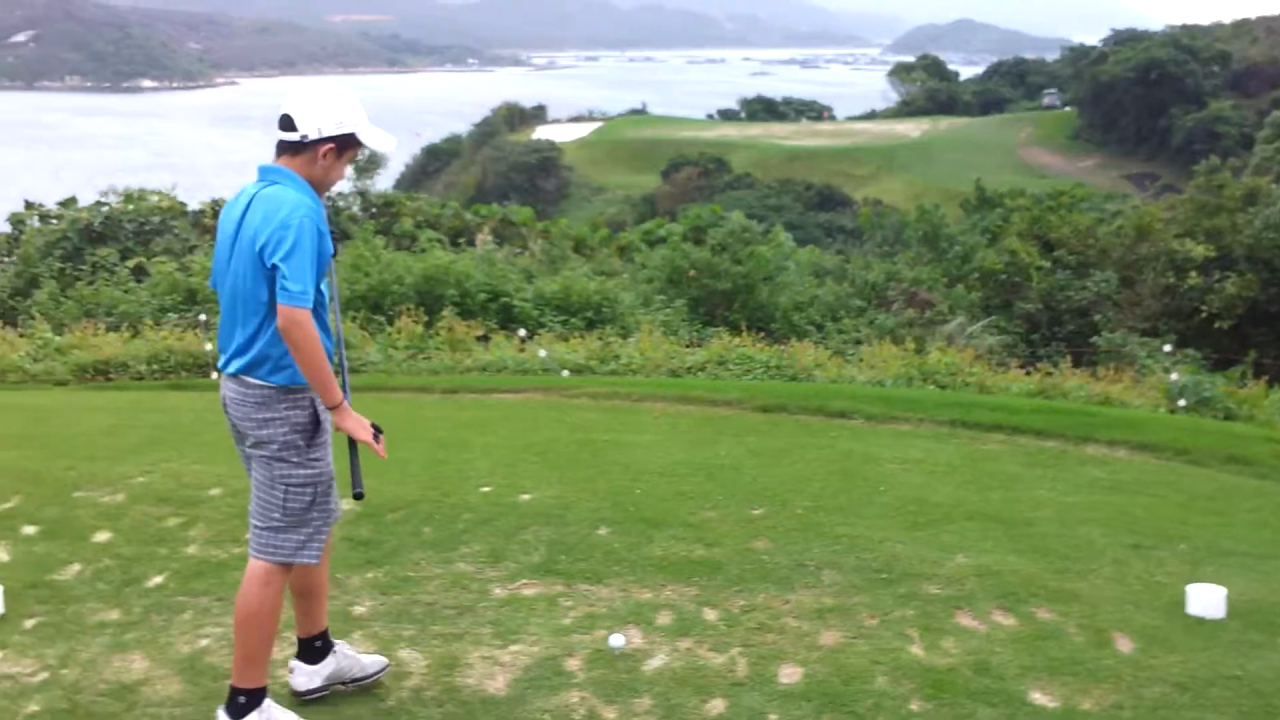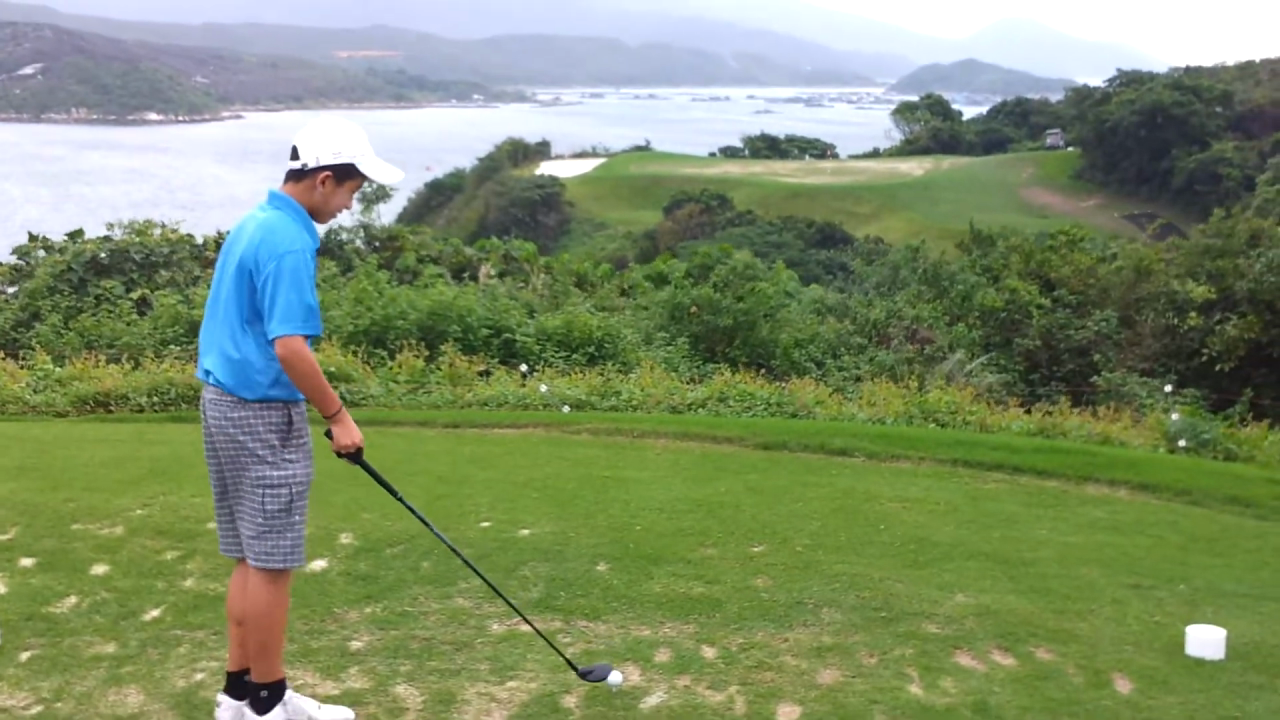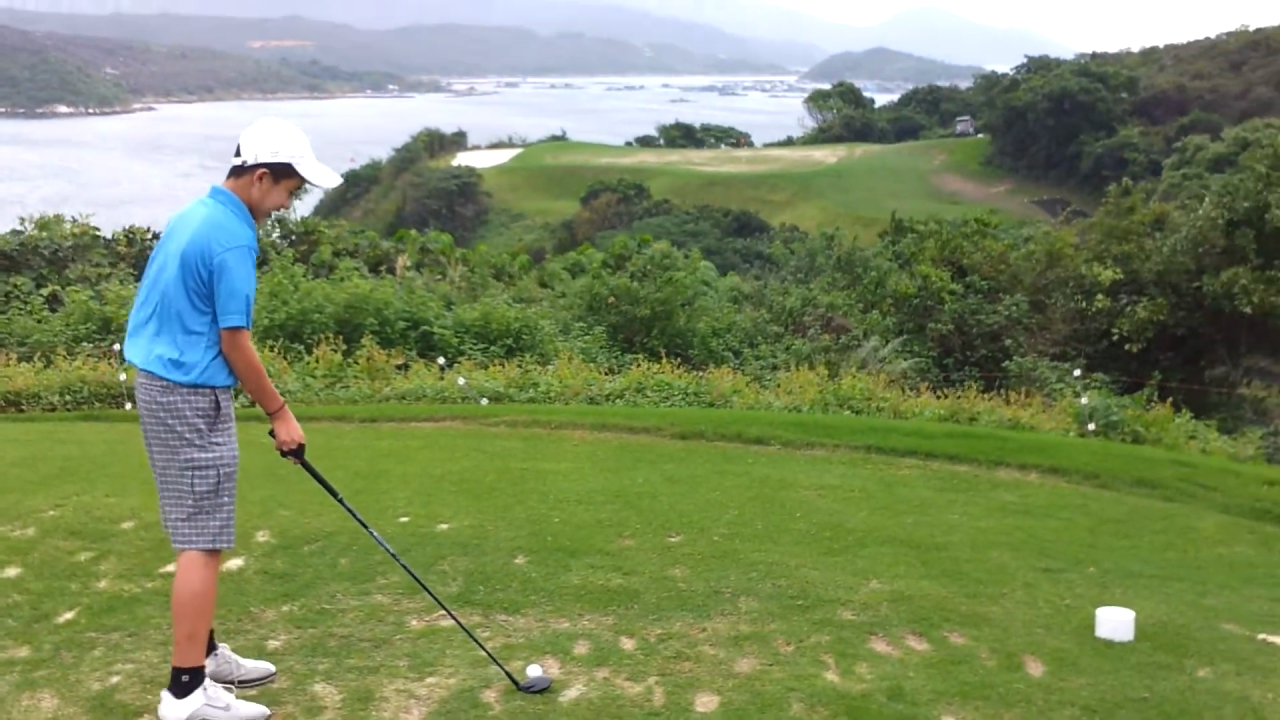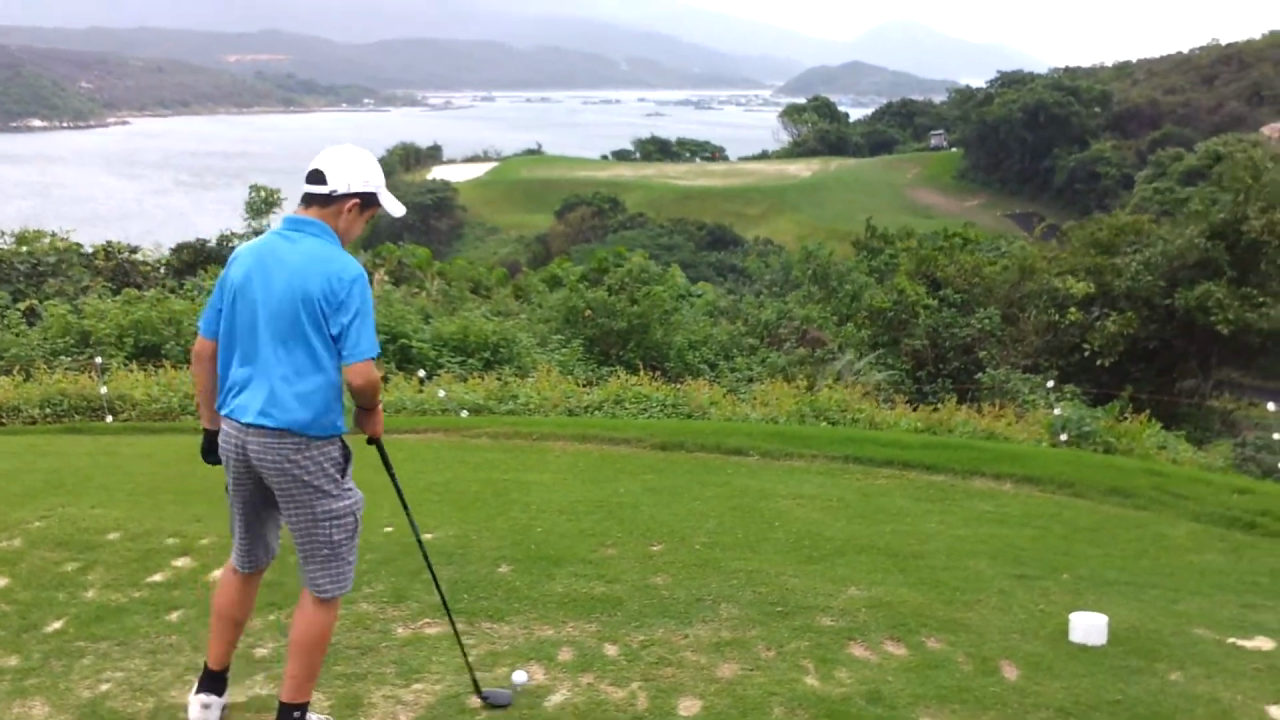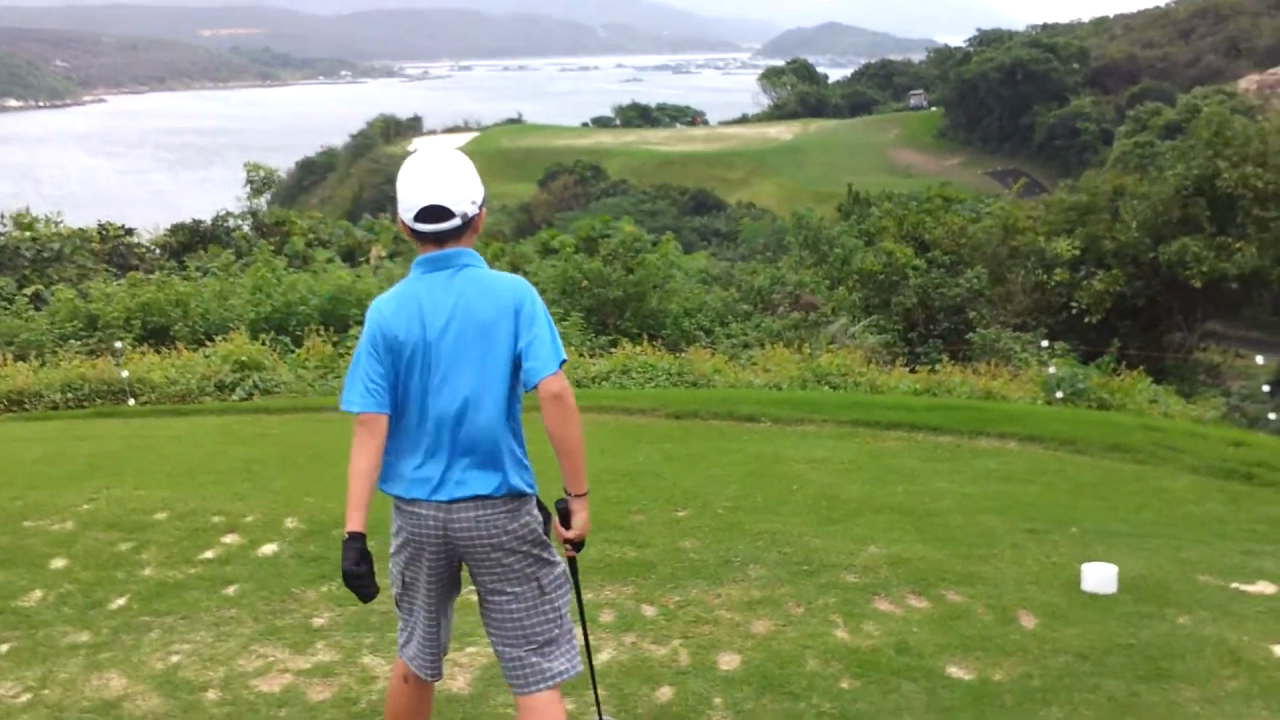
dt=1s
person 1, frame 1
left shoulder: (242, 204)
right shoulder: (299, 214)
right elbow: (295, 319)
right wrist: (341, 408)
left hip: (250, 386)
right hip: (284, 397)
left knee: (311, 528)
right knee: (278, 551)
left ankle: (319, 656)
person 1, frame 2
left shoulder: (254, 223)
right shoulder: (289, 244)
right elbow: (290, 348)
right wrist: (339, 416)
left hip: (223, 401)
right hip: (261, 412)
left knee: (251, 557)
right knee: (273, 561)
person 1, frame 3
left shoulder: (193, 215)
right shoulder: (234, 238)
right elbow: (234, 343)
right wrist: (280, 413)
left hip: (161, 385)
right hip: (192, 397)
left knee: (197, 533)
right knee: (202, 541)
left ankle: (201, 651)
person 1, frame 4
left shoulder: (244, 256)
right shoulder: (344, 273)
left elbow: (203, 351)
right elbow: (362, 374)
left wrist: (211, 425)
right wrist: (372, 412)
left hip: (239, 435)
right hip: (308, 444)
left knee: (245, 561)
right knee: (322, 587)
person 1, frame 5
left shoulder: (386, 312)
right shoulder: (514, 295)
left elbow: (370, 427)
right elbow: (556, 394)
left wrist: (354, 534)
right wrist: (578, 497)
left hip: (418, 512)
right hip: (501, 512)
left knee: (417, 658)
